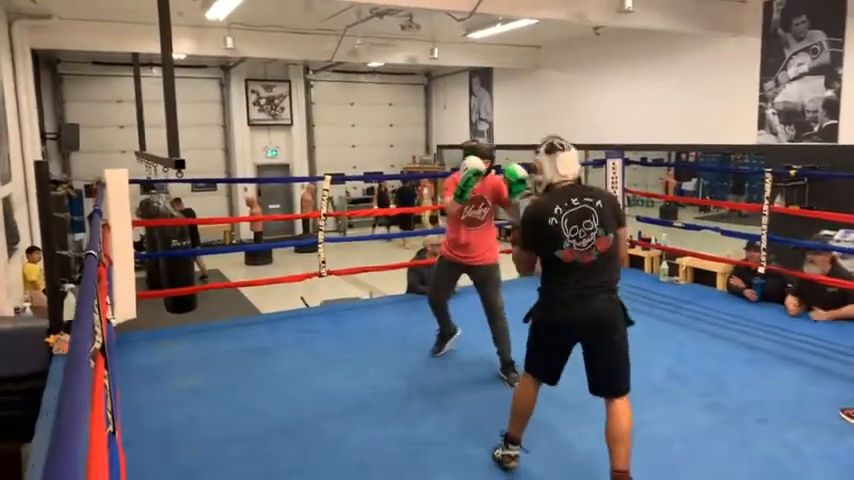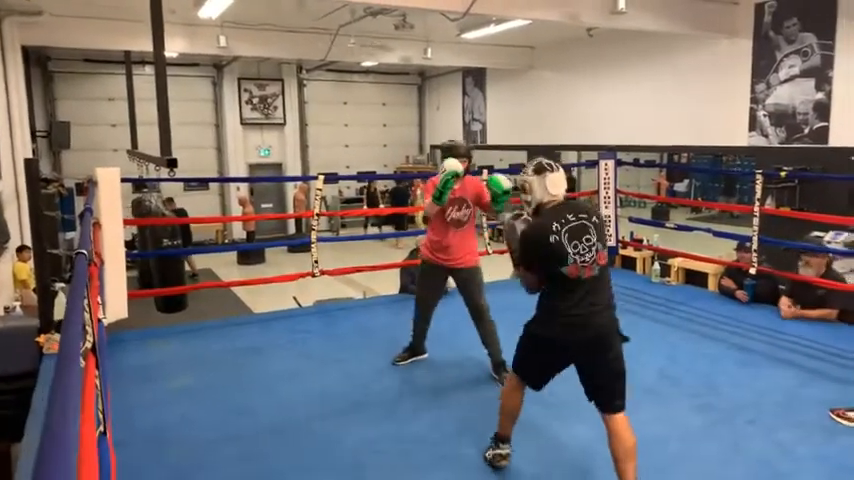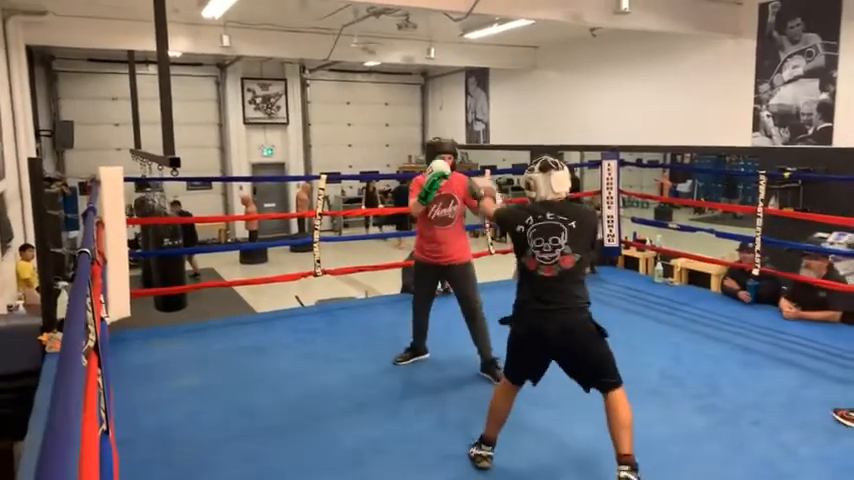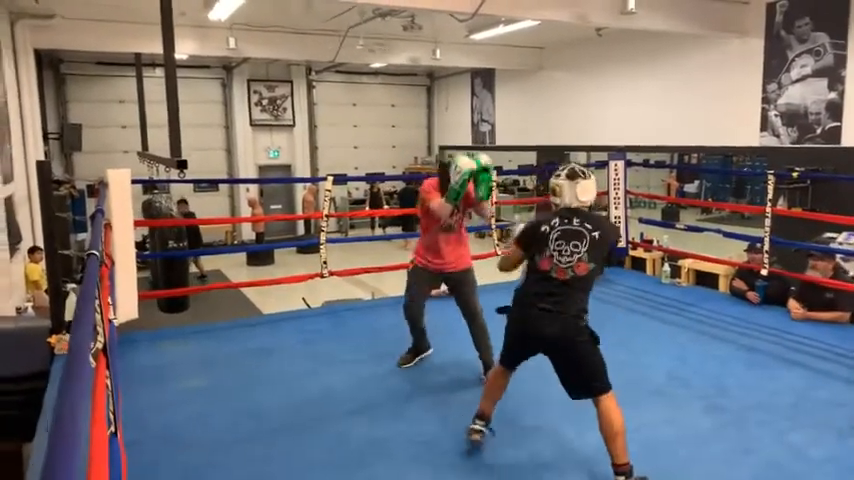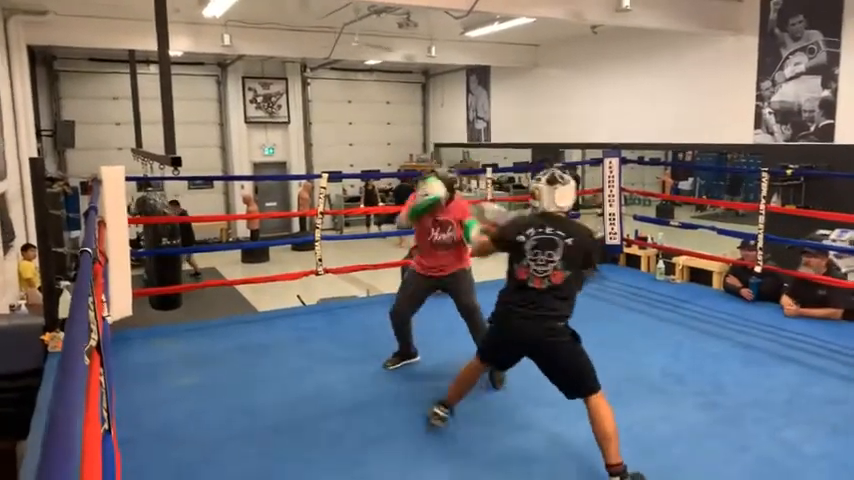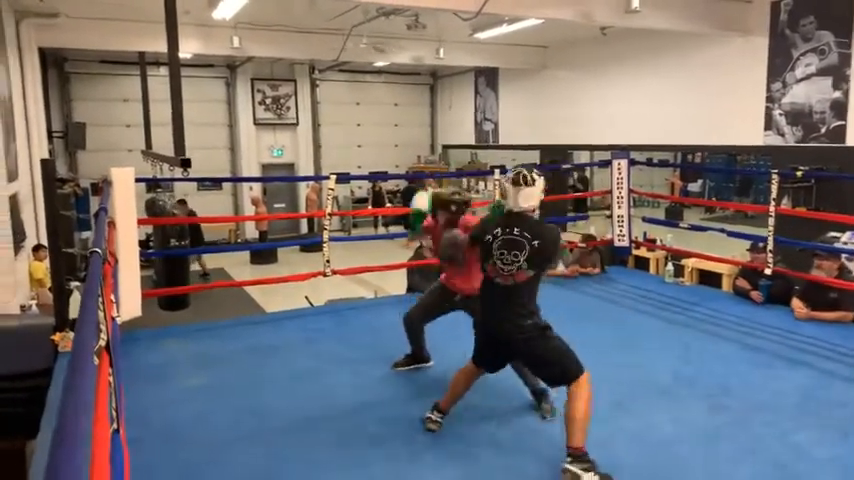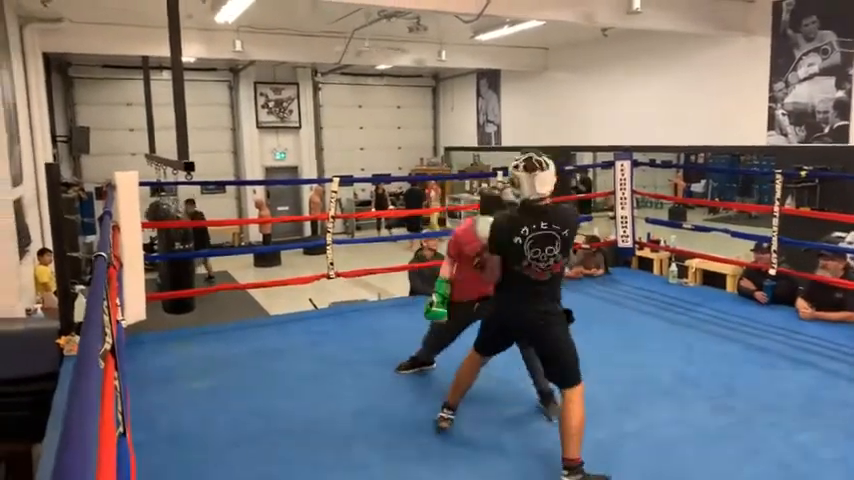
dt=0.2s
person 1, frame 1
left shoulder: (536, 211)
right shoulder: (606, 200)
left elbow: (524, 268)
right elbow: (620, 256)
left wrist: (518, 242)
left hip: (557, 311)
right hip: (604, 310)
left knee: (532, 378)
right knee: (617, 397)
left ankle: (511, 446)
person 1, frame 2
left shoulder: (534, 233)
right shoulder: (590, 213)
left elbow: (532, 285)
left wrist: (519, 246)
left hip: (555, 326)
right hip: (601, 325)
left knee: (518, 378)
right knee: (613, 411)
left ankle: (500, 446)
person 1, frame 3
left shoulder: (521, 215)
right shoulder: (587, 218)
left elbow: (489, 211)
left wrist: (487, 195)
left hip: (529, 321)
right hip: (572, 322)
left knee: (511, 382)
right knee: (613, 389)
left ankle: (484, 447)
person 1, frame 4
left shoulder: (541, 224)
right shoulder: (608, 231)
left elbow: (505, 264)
left wrist: (527, 239)
left hip: (524, 317)
right hip: (568, 326)
left knee: (504, 365)
right knee: (604, 397)
left ankle: (480, 423)
person 1, frame 5
left shoulder: (518, 227)
right shoulder: (583, 237)
left elbow: (479, 249)
right elbow: (577, 283)
left wrist: (496, 230)
left hip: (507, 322)
right hip: (549, 330)
left knee: (481, 361)
right knee: (593, 396)
left ankle: (442, 408)
person 1, frame 6
left shoulder: (489, 225)
right shoulder: (549, 234)
left elbow: (472, 252)
left hip: (490, 319)
right hip: (524, 325)
left knee: (477, 366)
right knee: (580, 381)
left ankle: (437, 413)
person 1, frame 7
left shoulder: (505, 222)
right shoulder: (570, 218)
left wrist: (488, 236)
left hip: (506, 310)
right hip: (546, 315)
left knee: (478, 354)
right knee: (573, 388)
left ankle: (447, 411)
person 2, frame 1
left shoulder: (496, 183)
right shoulder: (453, 181)
left elbow: (513, 213)
right elbow: (450, 209)
left wrist: (518, 190)
right wrist: (464, 185)
left hip: (484, 257)
right hip: (452, 253)
left knee: (495, 310)
right knee: (436, 297)
left ankle: (507, 364)
right ankle: (447, 331)
person 2, frame 2
left shoulder: (476, 185)
right shoulder: (434, 183)
left elbow: (494, 210)
right elbow: (429, 211)
left wrist: (502, 197)
right wrist: (443, 186)
left hip: (466, 260)
right hip: (434, 258)
left knee: (481, 311)
right knee: (423, 306)
left ankle: (498, 363)
right ankle: (417, 348)
person 2, frame 3
left shoulder: (461, 181)
right shoulder: (419, 182)
left elbow: (478, 209)
right elbow: (415, 211)
left wrist: (481, 197)
right wrist: (430, 187)
left hip: (458, 257)
right hip: (426, 257)
left knee: (473, 307)
right knee: (420, 305)
left ankle: (488, 362)
right ankle: (418, 348)
person 2, frame 4
left shoulder: (466, 187)
right shoulder: (430, 186)
left elbow: (485, 213)
right elbow: (442, 213)
left wrist: (484, 182)
right wrist: (456, 186)
left hip: (459, 263)
right hip: (426, 262)
left knee: (473, 313)
right knee: (411, 308)
left ankle: (489, 365)
right ankle: (420, 346)
person 2, frame 5
left shoulder: (459, 204)
right shoulder: (418, 199)
left elbow: (471, 234)
right elbow: (404, 222)
left wrist: (472, 232)
right wrist: (422, 206)
left hip: (455, 268)
right hip: (423, 269)
left knee: (472, 312)
right knee: (398, 312)
right ankle: (407, 352)
person 2, frame 6
left shoulder: (474, 225)
right shoulder: (435, 224)
left hip: (479, 291)
right hip: (450, 286)
right knee: (412, 319)
left ankle: (538, 391)
right ankle: (419, 355)
person 2, frame 7
right shoulder: (463, 231)
right elbow: (449, 263)
right wrist: (439, 292)
left hip: (496, 294)
right hip: (463, 296)
right knee: (437, 338)
left ankle: (545, 392)
right ankle: (424, 359)
